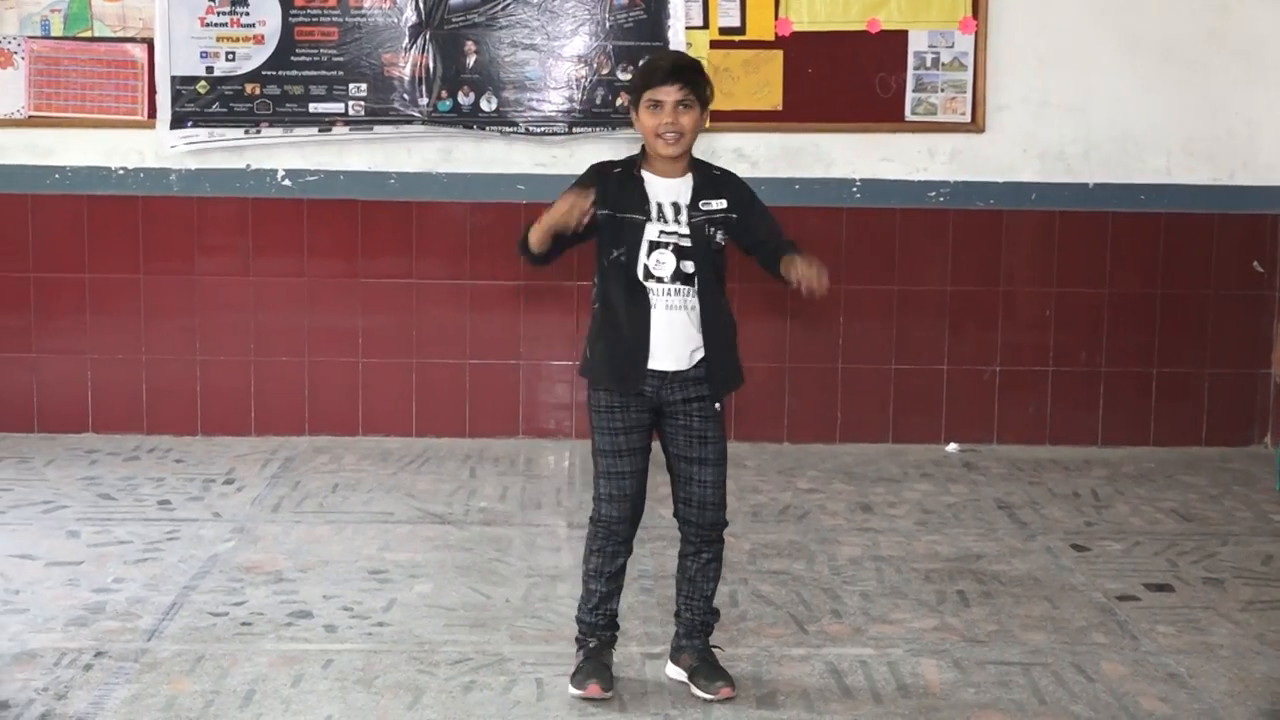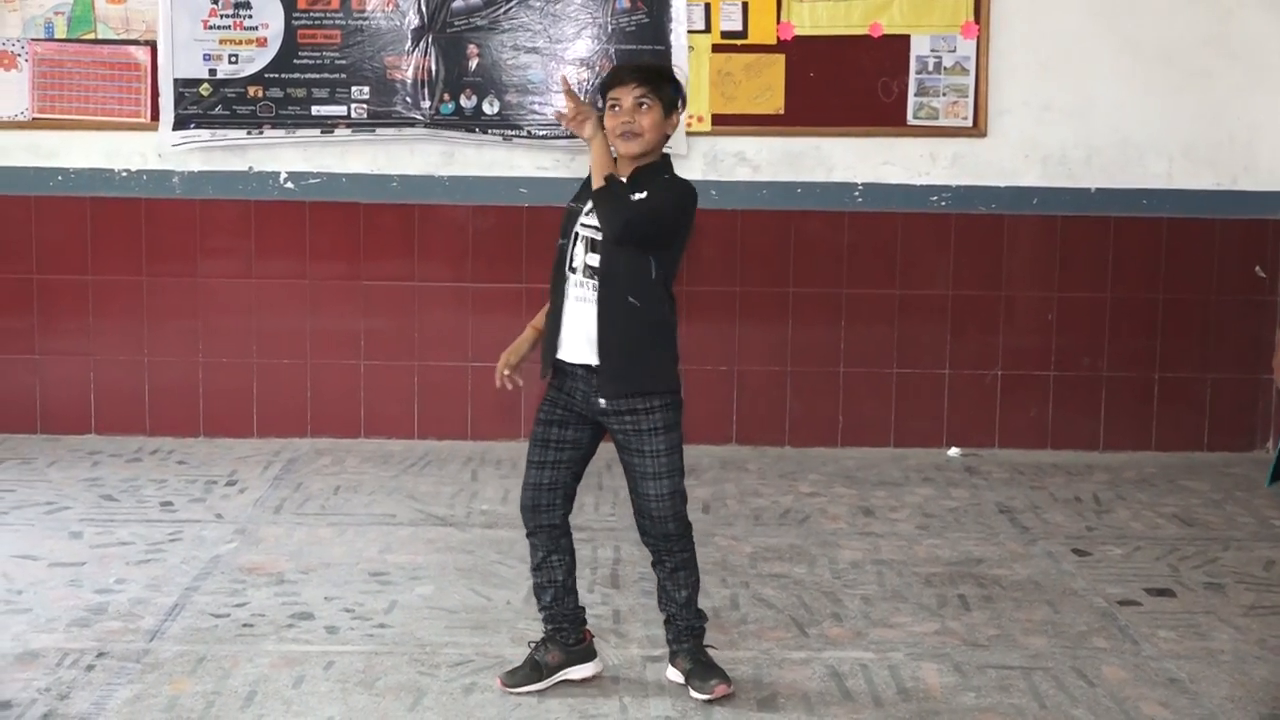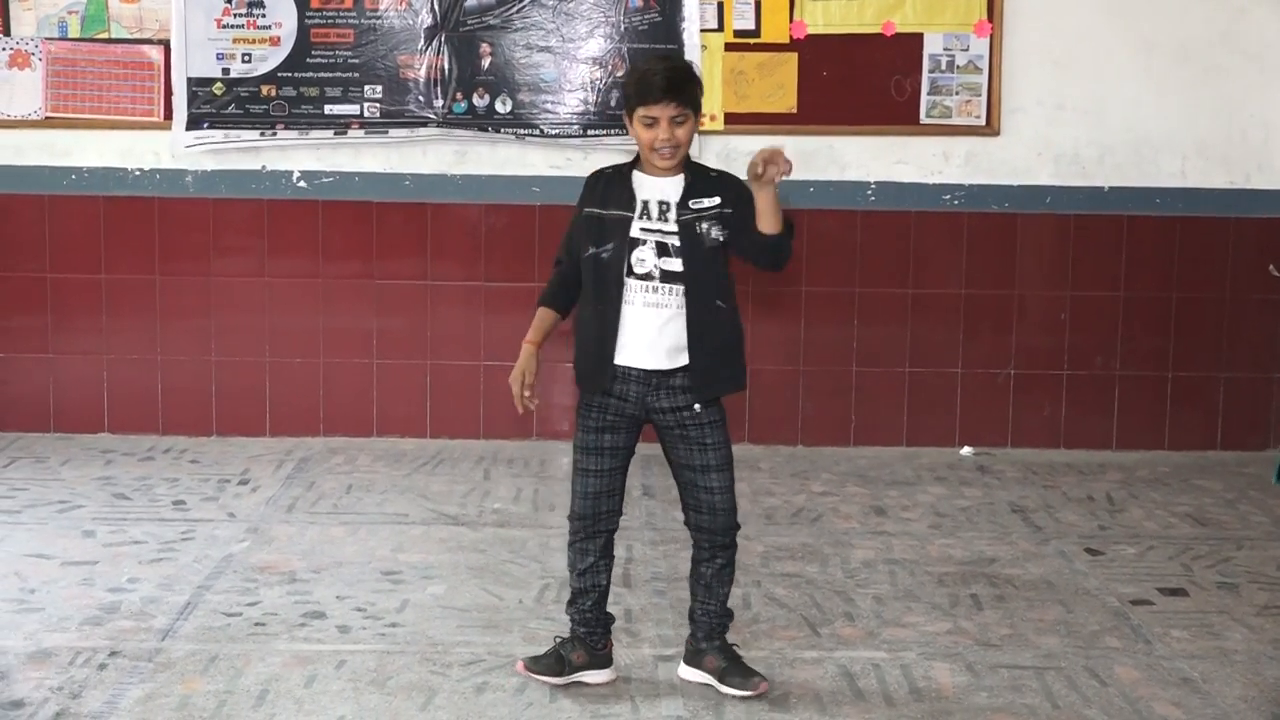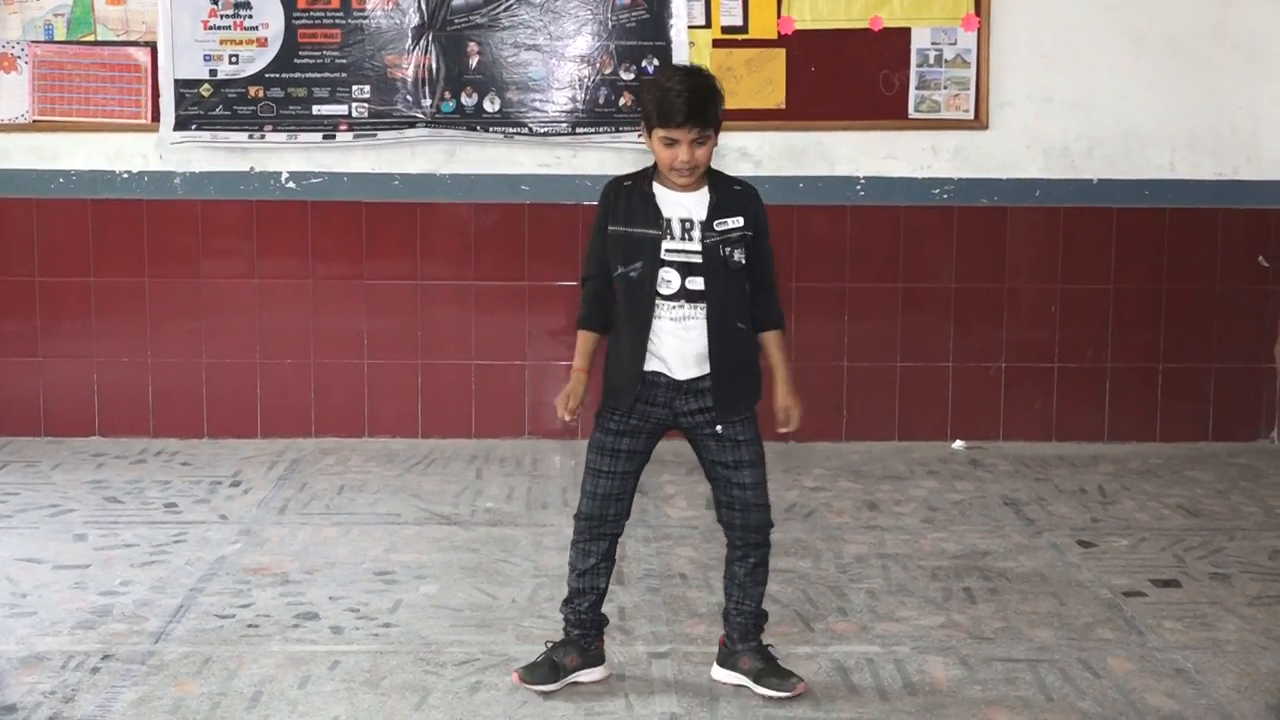
dt=0.7s
person 1, frame 1
left shoulder: (726, 190)
right shoulder: (606, 182)
left elbow: (774, 248)
right elbow: (535, 251)
left wrist: (798, 269)
right wrist: (554, 218)
left hip: (698, 379)
right hip: (623, 377)
left knee: (703, 517)
right knee: (614, 513)
left ankle: (692, 647)
right ankle: (595, 643)
person 1, frame 2
left shoulder: (674, 195)
right shoulder: (595, 182)
left elbow: (616, 224)
left wrist: (594, 142)
right wrist: (528, 338)
left hip: (639, 387)
right hip: (569, 379)
left knee: (664, 523)
right knee: (541, 508)
left ankle: (686, 648)
right ankle: (566, 641)
person 1, frame 3
left shoulder: (718, 191)
right shoulder: (602, 190)
left elbow: (771, 259)
right elbow: (566, 278)
left wrist: (766, 197)
right wrist: (529, 352)
left hip: (691, 385)
right hip: (610, 381)
left knee: (715, 520)
right knee: (591, 516)
left ankle: (707, 648)
right ankle: (589, 643)
person 1, frame 4
left shoulder: (741, 203)
right shoulder: (620, 199)
left elbow: (762, 298)
right elbow: (598, 295)
left wrist: (782, 381)
right wrist: (578, 375)
left hip: (719, 390)
right hip: (636, 387)
left knee: (750, 521)
right knee: (598, 517)
left ankle: (742, 648)
right ankle: (581, 645)
